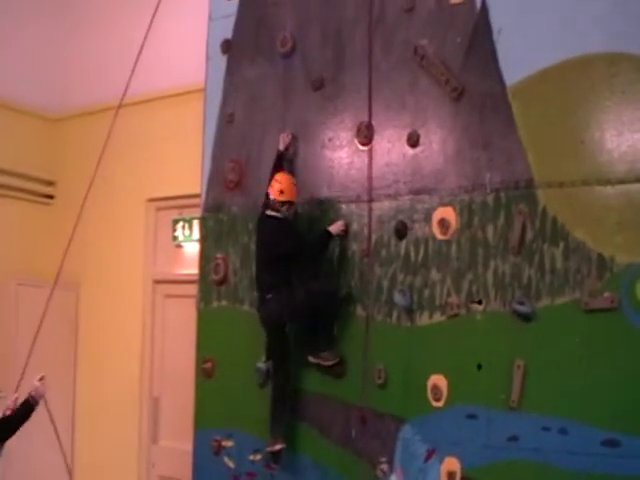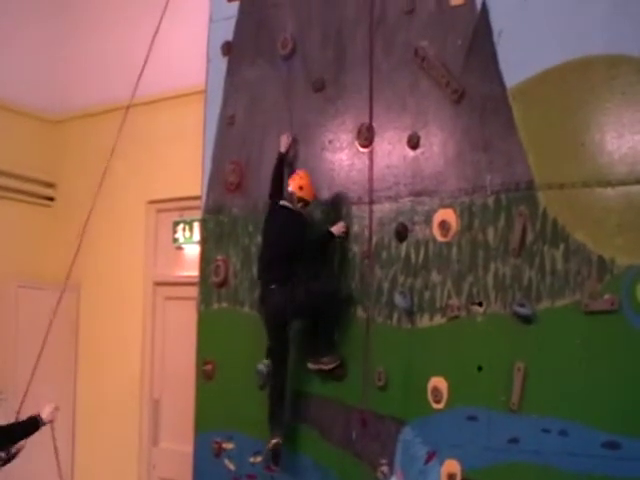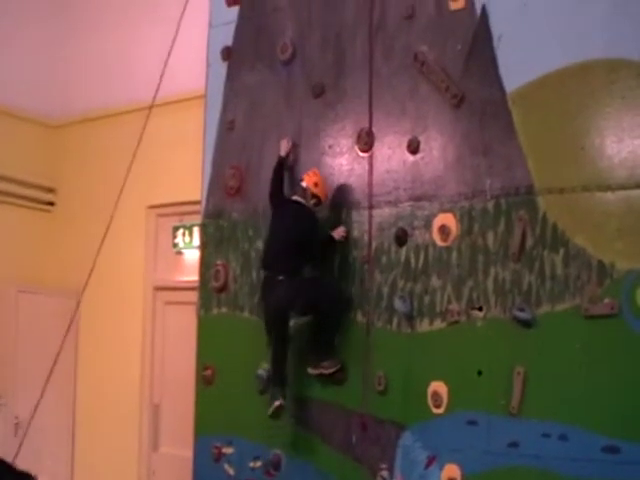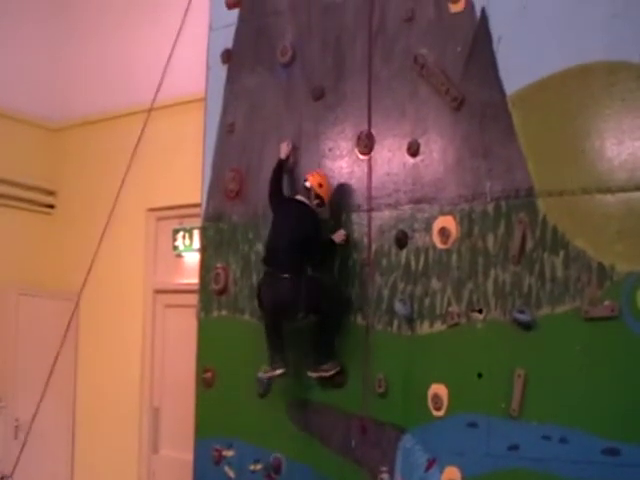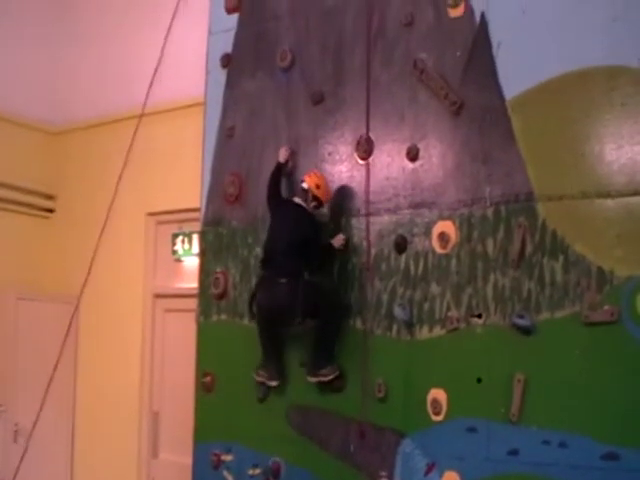
dt=0.2s
person 1, frame 1
left shoulder: (264, 220)
right shoulder: (284, 229)
left elbow: (276, 180)
right elbow: (307, 253)
left wrist: (281, 152)
right wrist: (330, 232)
left hip: (266, 304)
right hip: (283, 301)
left knee: (280, 368)
left ankle: (276, 435)
right ankle: (319, 349)
person 1, frame 2
left shoulder: (273, 213)
right shoulder: (296, 222)
left elbow: (275, 184)
right elbow: (308, 251)
left wrist: (282, 154)
right wrist: (331, 233)
left hip: (268, 297)
right hip: (287, 295)
left knee: (279, 364)
right knee: (328, 292)
left ankle: (275, 430)
right ankle: (321, 353)
person 1, frame 3
left shoulder: (281, 207)
right shoulder: (308, 218)
left elbow: (275, 188)
right elbow: (313, 255)
left wrist: (282, 158)
right wrist: (333, 238)
left hip: (270, 288)
right hip: (292, 287)
left knee: (278, 342)
right knee: (335, 298)
left ankle: (277, 391)
right ankle: (319, 357)
person 1, frame 4
left shoulder: (282, 205)
right shoulder: (311, 220)
left elbow: (273, 188)
right elbow: (315, 260)
left wrist: (282, 160)
right wrist: (333, 241)
left hip: (270, 285)
right hip: (294, 285)
left knee: (272, 312)
right knee: (331, 302)
left ankle: (276, 357)
right ankle: (320, 361)
person 1, frame 5
left shoulder: (280, 208)
right shoulder: (311, 223)
left elbow: (271, 192)
right elbow: (313, 263)
left wrist: (281, 164)
right wrist: (332, 246)
left hip: (266, 289)
right hip: (291, 290)
left knee: (265, 313)
right knee: (333, 307)
left ankle: (271, 366)
right ankle: (319, 366)
